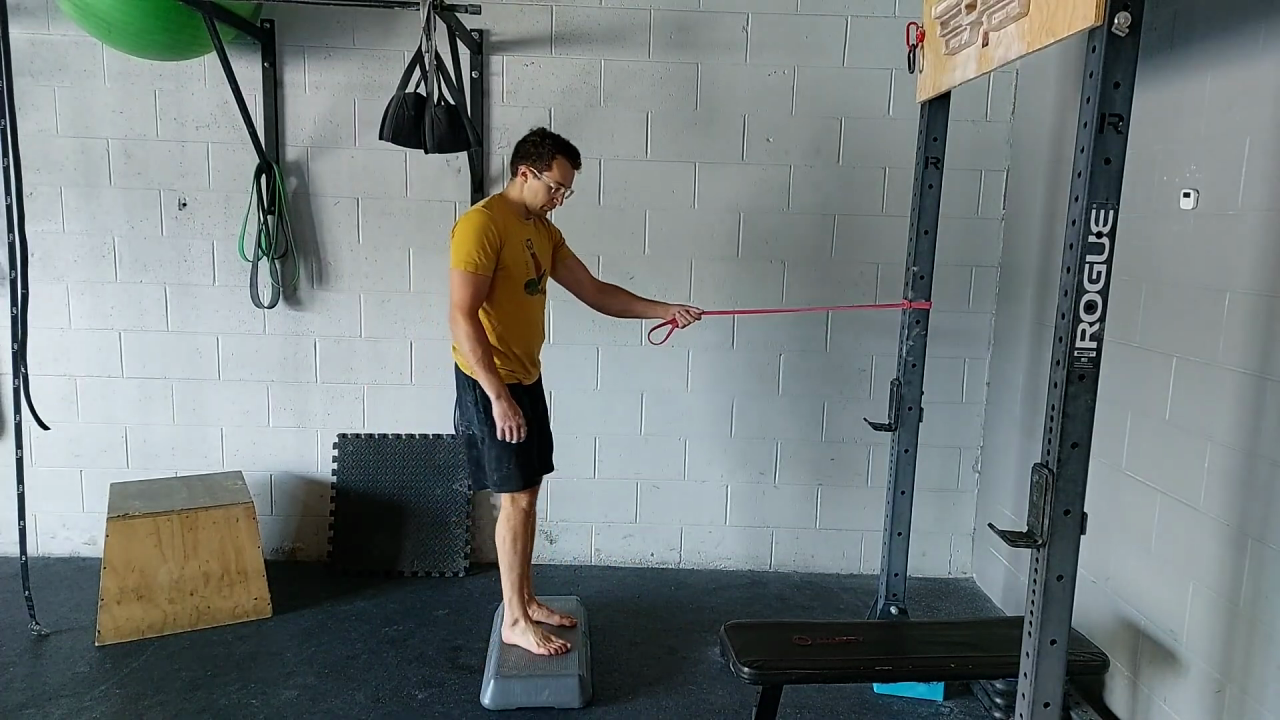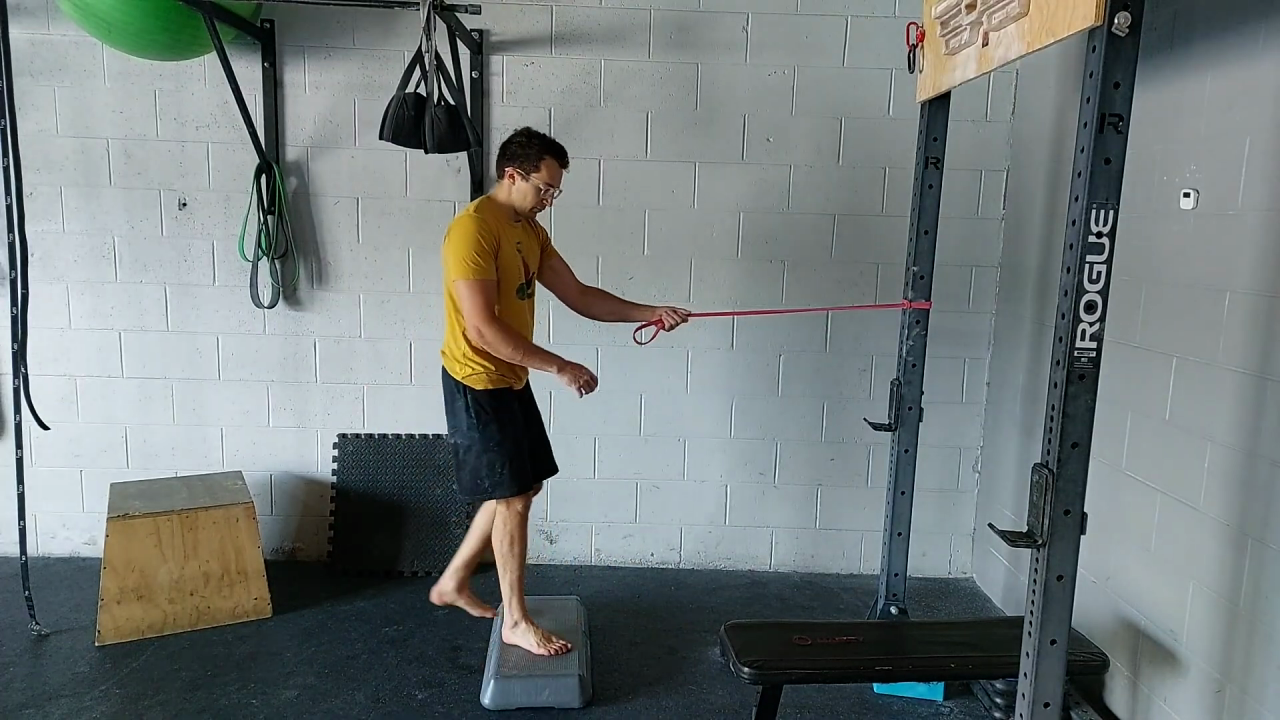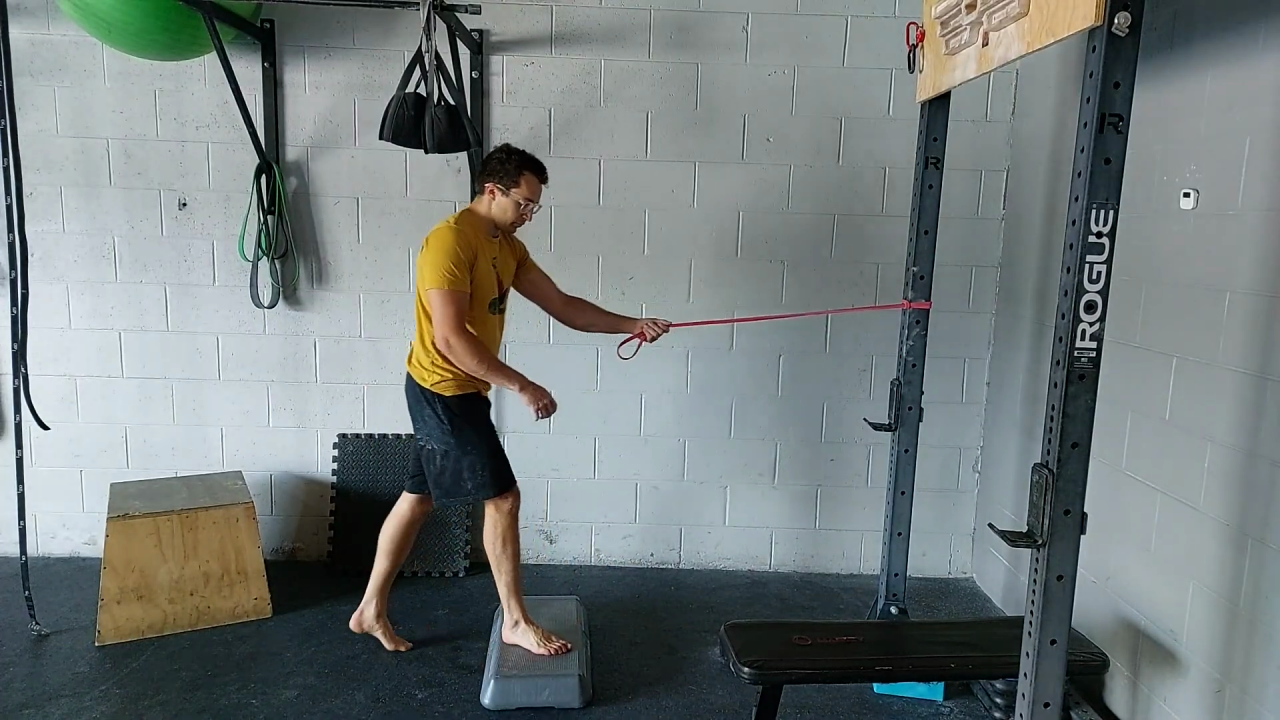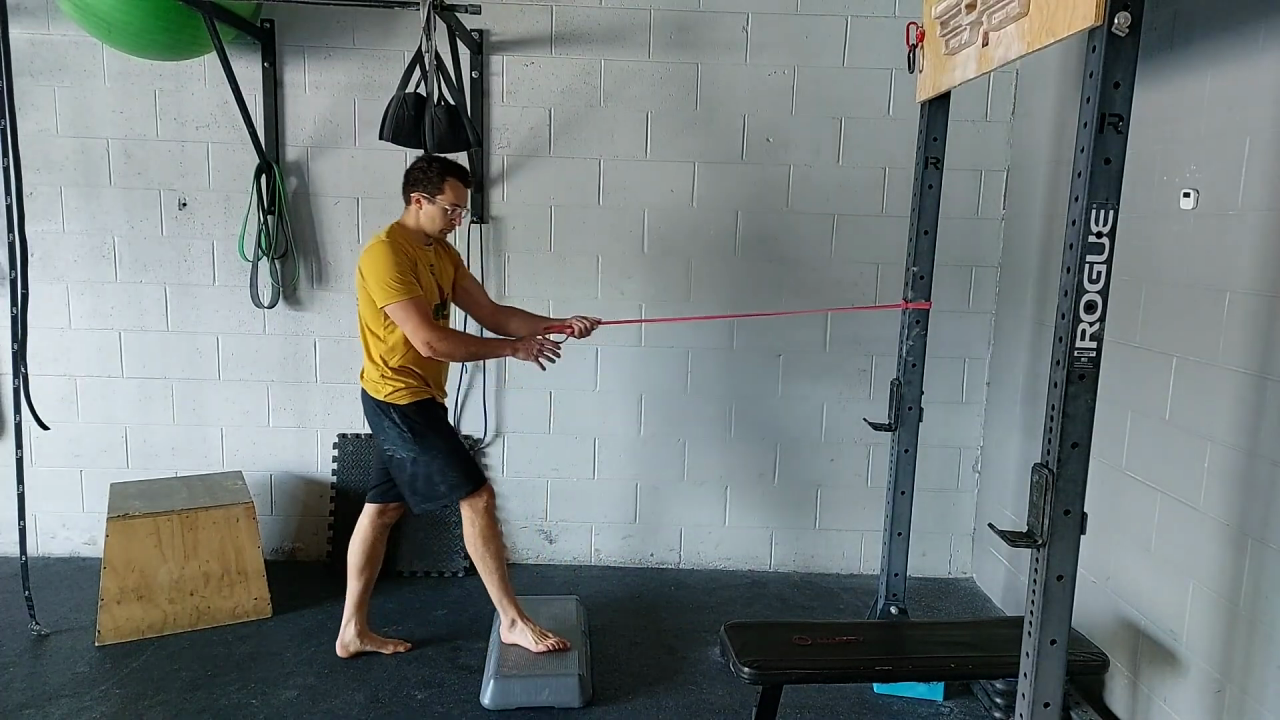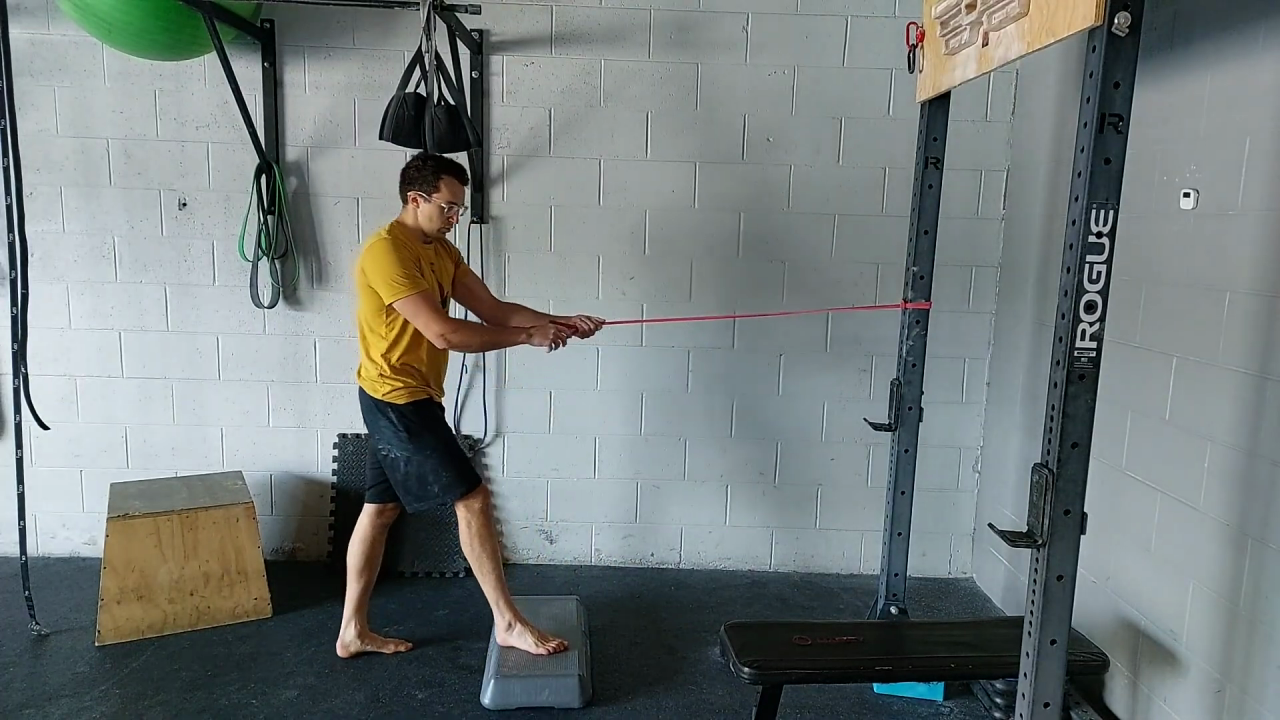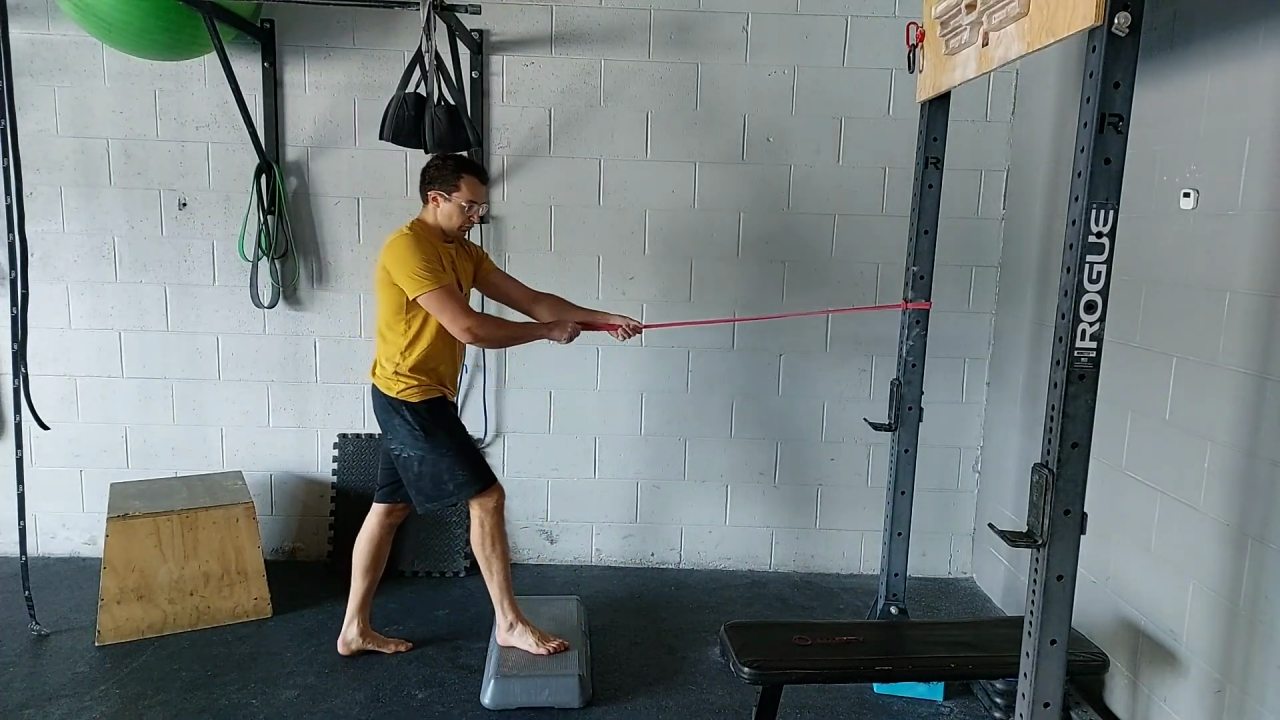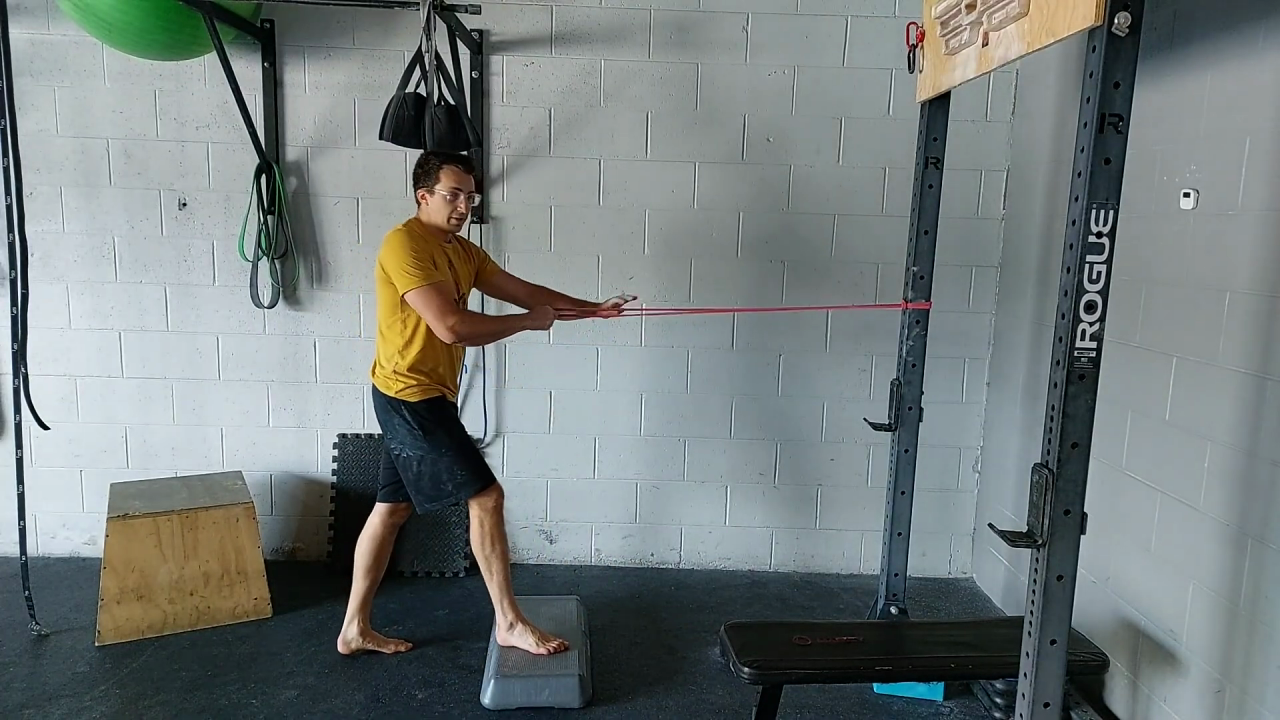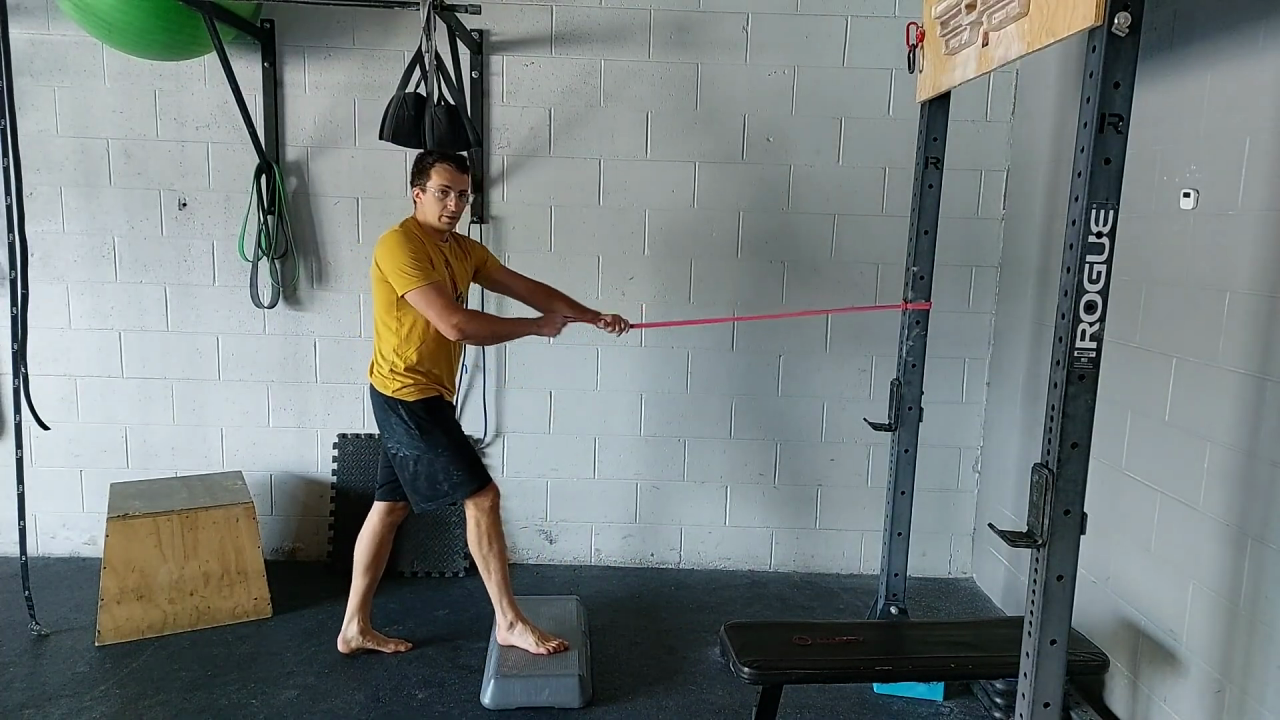
dt=0.4s
person 1, frame 1
left shoulder: (543, 230)
right shoulder: (481, 224)
left elbow: (594, 291)
right elbow: (463, 317)
left wrist: (663, 310)
right wrist: (498, 396)
left hip: (525, 376)
right hip: (490, 382)
left knee: (523, 492)
right knee: (518, 497)
left ankle: (524, 599)
right ankle: (514, 620)
person 1, frame 2
left shoulder: (530, 231)
right shoulder: (473, 229)
left elbow: (578, 295)
right elbow: (482, 327)
left wrist: (649, 313)
right wrist: (560, 367)
left hip: (509, 381)
right hip: (478, 385)
left knee: (521, 488)
right knee: (511, 499)
left ankle: (454, 581)
right ankle: (515, 621)
person 1, frame 3
left shoulder: (507, 246)
right shoulder: (450, 241)
left elbow: (561, 305)
right elbow: (450, 338)
left wrist: (632, 325)
right wrist: (522, 386)
left hip: (459, 391)
right hip: (443, 391)
left knee: (418, 498)
right knee: (503, 498)
left ankle: (371, 610)
right ankle: (515, 620)
person 1, frame 4
left shoulder: (442, 253)
right shoulder: (386, 255)
left elbow: (492, 314)
right elbow: (429, 341)
left wrist: (557, 324)
right wrist: (515, 348)
left hip: (410, 401)
right hip: (400, 401)
left knee: (381, 510)
right knee: (477, 498)
left ankle: (353, 629)
right ankle: (511, 620)
person 1, frame 5
left shoulder: (440, 251)
right shoulder: (386, 253)
left elbow: (494, 311)
right elbow: (443, 333)
left wrist: (560, 324)
right wrist: (528, 336)
left hip: (405, 400)
right hip: (398, 400)
left knee: (379, 510)
right knee: (473, 499)
left ankle: (353, 629)
right ankle: (507, 622)
person 1, frame 6
left shoulder: (462, 251)
right shoulder: (408, 248)
left elbow: (528, 300)
right elbow: (469, 328)
left wrist: (602, 320)
right wrist: (548, 331)
left hip: (416, 398)
right hip: (411, 398)
left knee: (389, 508)
right knee: (486, 497)
left ankle: (355, 628)
right ankle: (509, 623)
person 1, frame 7
left shoulder: (463, 252)
right shoulder: (404, 245)
left elbow: (528, 291)
right elbow: (452, 327)
left wrist: (595, 308)
right wrist: (528, 322)
left hip: (419, 398)
right hip: (412, 397)
left knee: (391, 509)
right knee: (486, 497)
left ankle: (355, 628)
right ankle: (509, 622)
person 1, frame 8
left shoulder: (463, 249)
right shoulder: (400, 245)
left elbow: (530, 289)
right elbow: (455, 326)
left wrist: (592, 315)
right wrist: (537, 326)
left hip: (421, 397)
right hip: (408, 397)
left knee: (389, 507)
right knee: (482, 497)
left ankle: (355, 626)
right ankle: (509, 622)
